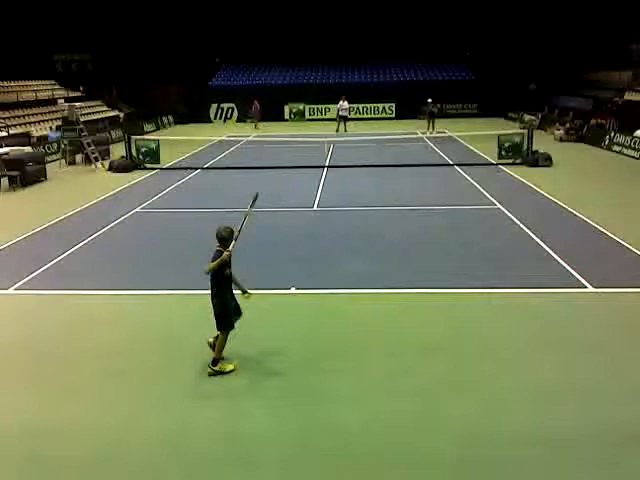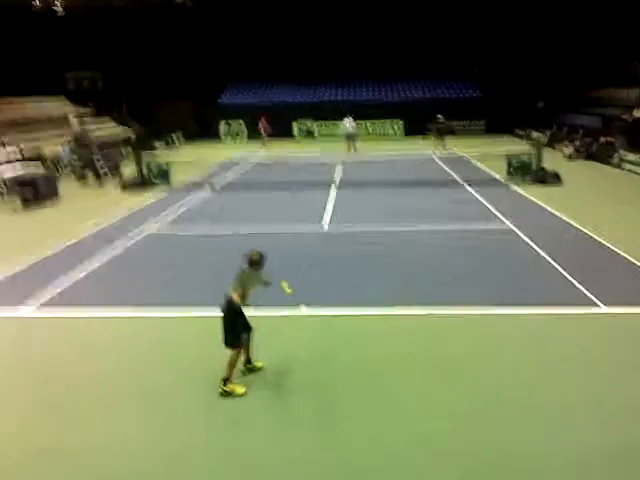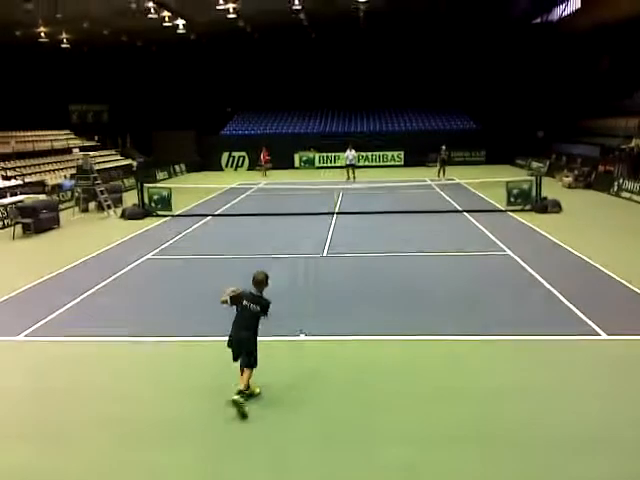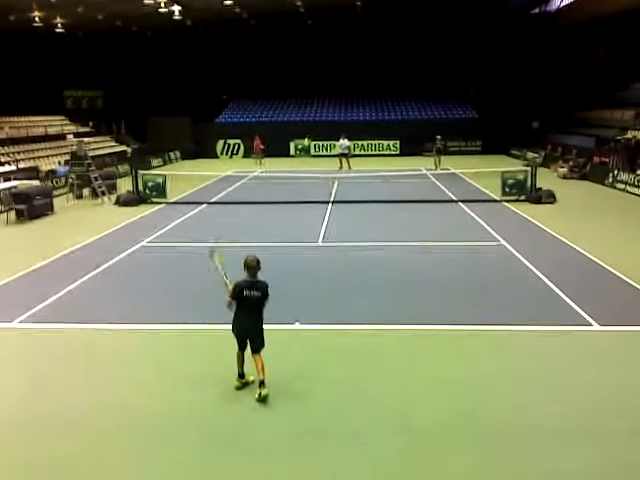
dt=0.4s
person 1, frame 1
left shoulder: (225, 253)
right shoulder: (218, 256)
right elbow: (208, 270)
left wrist: (241, 287)
right wrist: (222, 259)
left hip: (227, 293)
right hip: (220, 297)
left knee: (235, 315)
right knee: (225, 329)
left ankle: (215, 341)
right ankle: (215, 365)
person 1, frame 2
left shoulder: (246, 274)
right shoulder: (243, 277)
right elbow: (235, 293)
left wrist: (262, 280)
right wrist: (237, 299)
left hip: (235, 311)
right hip: (232, 313)
left knee: (246, 331)
right knee: (236, 347)
left ankle: (248, 363)
right ankle: (226, 385)
person 1, frame 3
left shoulder: (242, 295)
right shoulder: (265, 303)
left elbow: (223, 300)
left wrist: (229, 291)
left hip: (235, 335)
right hip: (249, 337)
left knee: (244, 361)
right knee: (249, 367)
left ankle: (246, 389)
right ankle: (238, 395)
person 1, frame 4
left shoulder: (239, 286)
right shoulder: (264, 286)
left elbow: (229, 305)
right elbow: (263, 305)
left wrist: (231, 293)
left hip: (239, 324)
right hip: (256, 325)
left knee: (241, 350)
right knee: (257, 353)
left ankle: (241, 378)
right ankle: (262, 386)
